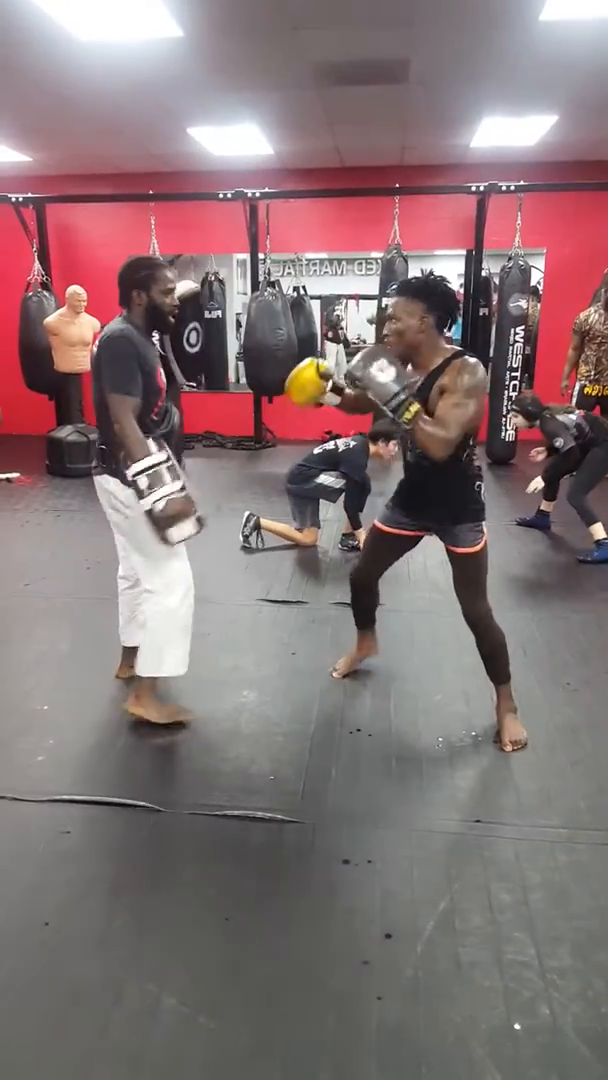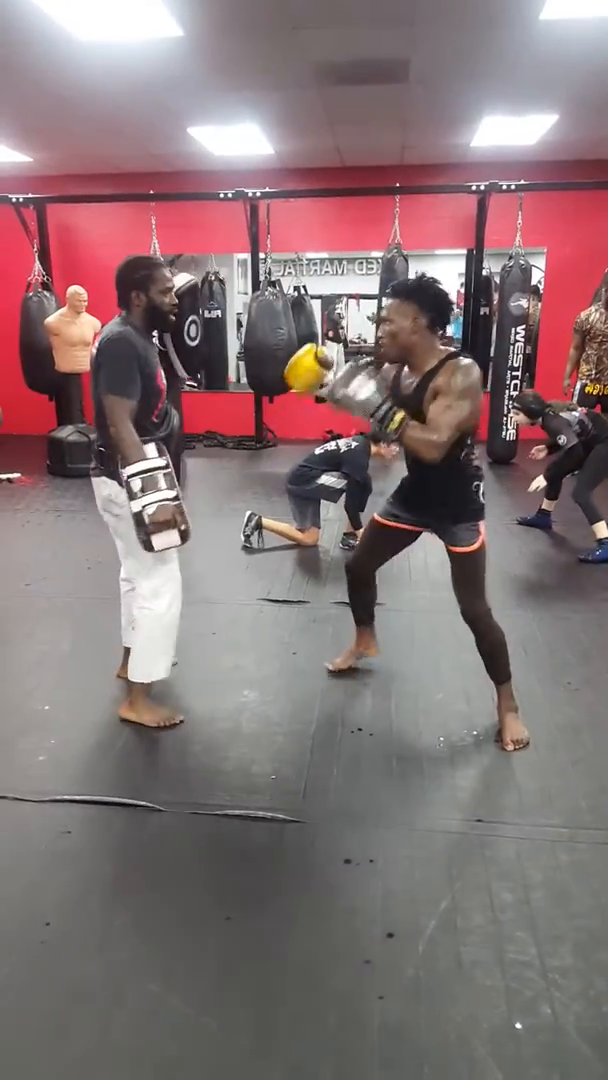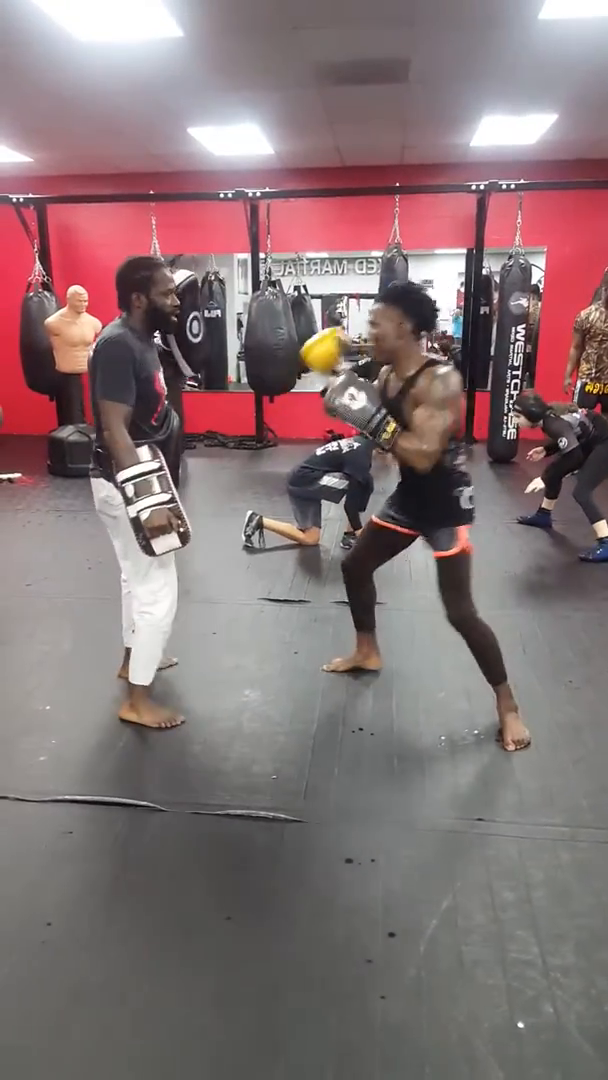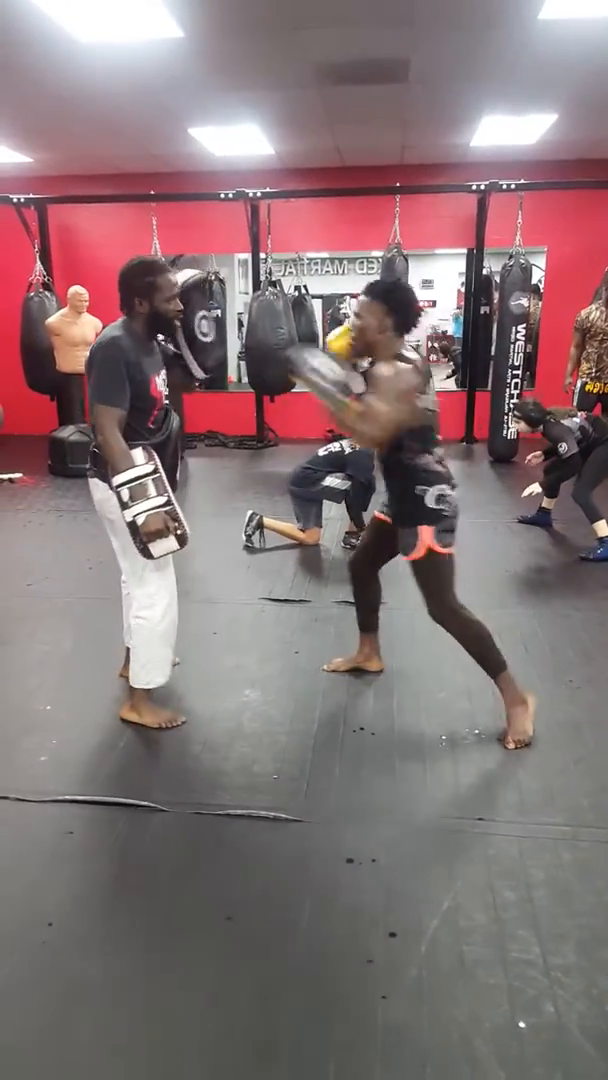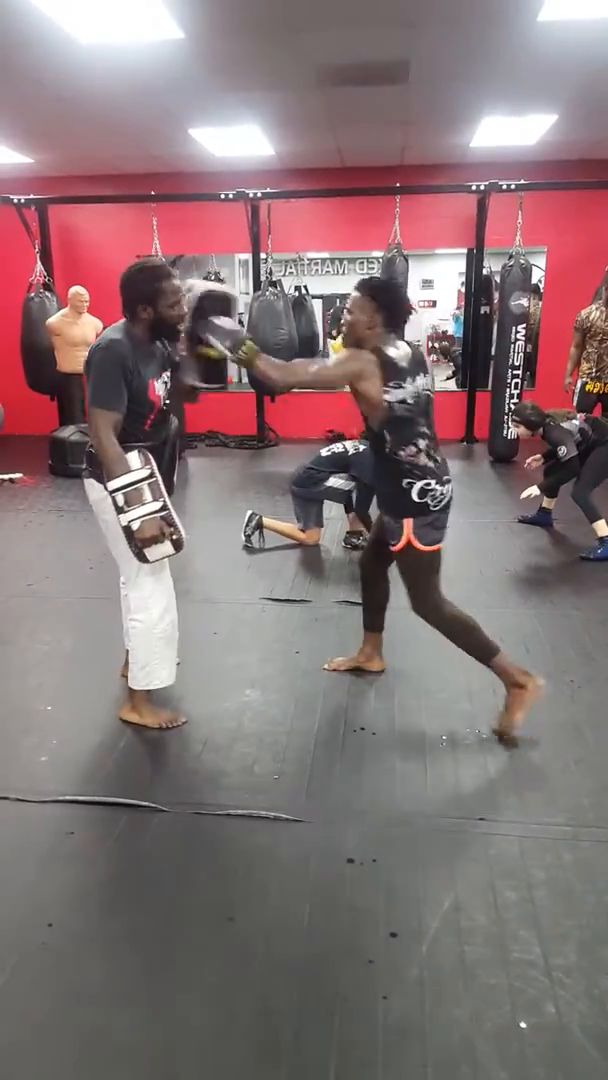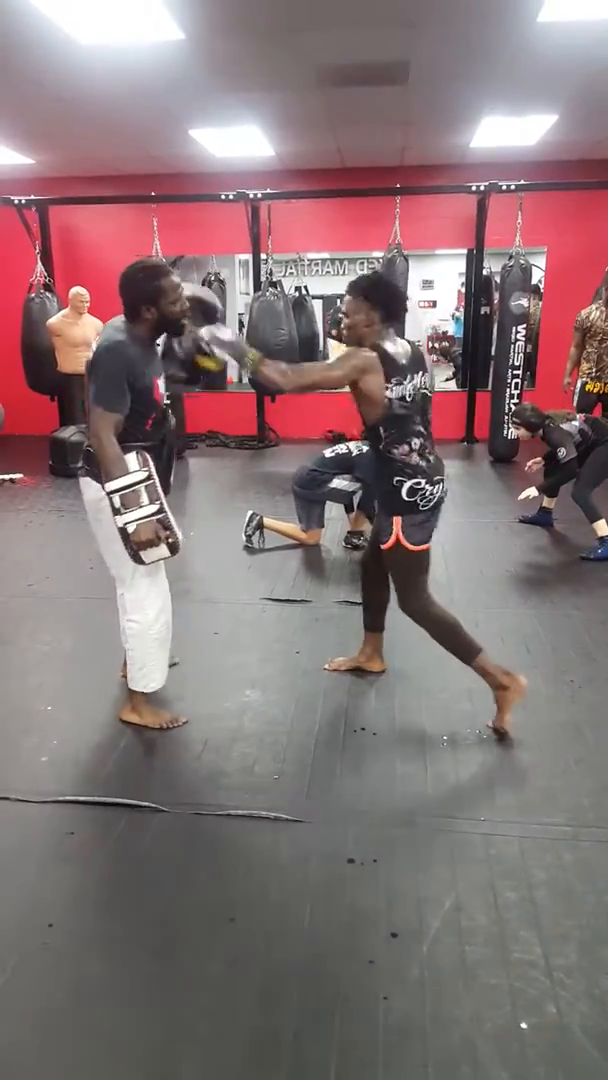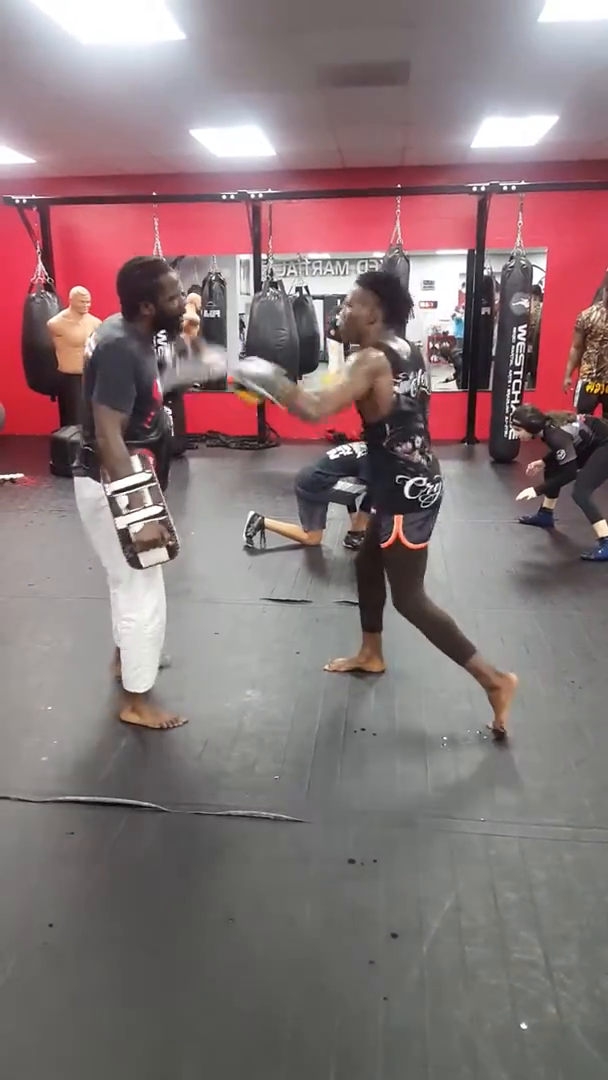
dt=0.1s
person 1, frame 1
left shoulder: (135, 337)
right shoulder: (121, 342)
left elbow: (153, 403)
right elbow: (124, 424)
left hip: (129, 478)
right hip: (130, 481)
left knee: (137, 572)
right knee: (171, 580)
left ankle: (132, 657)
right ankle: (143, 694)
person 1, frame 2
left shoulder: (136, 337)
right shoulder: (121, 343)
left elbow: (154, 401)
right elbow: (120, 427)
left hip: (128, 479)
right hip: (129, 483)
left knee: (138, 574)
right knee: (160, 585)
left ankle: (134, 657)
right ankle: (137, 698)
person 1, frame 3
left shoulder: (140, 337)
right shoulder: (118, 347)
left elbow: (164, 387)
right elbow: (114, 430)
right wrist: (148, 503)
right hip: (126, 485)
left knee: (139, 576)
right knee: (156, 586)
left ankle: (135, 658)
right ankle: (137, 699)
person 1, frame 4
left shoulder: (144, 340)
right shoulder: (115, 349)
right elbow: (108, 433)
left knee: (139, 577)
right knee: (155, 588)
left ankle: (136, 658)
right ankle: (138, 700)
person 1, frame 5
left shoulder: (150, 341)
right shoulder: (113, 352)
left elbow: (182, 390)
right elbow: (103, 436)
left knee: (139, 580)
right knee: (152, 590)
left ankle: (139, 658)
right ankle: (139, 701)
person 1, frame 6
left shoulder: (143, 338)
right shoulder: (117, 352)
left elbow: (157, 396)
right elbow: (102, 437)
right wrist: (134, 513)
left knee: (134, 580)
right knee: (147, 590)
left ankle: (137, 658)
right ankle: (139, 701)
person 1, frame 7
left shoulder: (126, 333)
right shoulder: (119, 350)
right elbow: (108, 436)
right wrist: (139, 513)
left hip: (120, 482)
right hip: (111, 486)
left knee: (128, 578)
right knee: (143, 591)
left ankle: (129, 657)
right ankle: (136, 701)
person 2, frame 1
left shoulder: (467, 372)
right shoulder: (404, 367)
left elbow: (440, 444)
right elbow: (362, 406)
right wrist: (338, 390)
left hip: (459, 505)
right hip: (412, 496)
left knee: (475, 610)
right knee: (364, 574)
left ankle: (506, 704)
right ankle: (365, 643)
person 2, frame 2
left shoulder: (461, 374)
right shoulder: (397, 369)
left elbow: (432, 446)
left hip: (458, 503)
right hip: (413, 493)
left knee: (474, 609)
right knee: (358, 566)
left ankle: (507, 703)
right ankle: (364, 641)
person 2, frame 3
left shoulder: (440, 380)
right shoulder: (393, 374)
left elbow: (424, 455)
right elbow: (374, 415)
left wrist: (371, 418)
right wrist: (345, 396)
left hip: (448, 504)
right hip: (411, 497)
left knee: (459, 611)
right knee: (355, 566)
left ankle: (507, 704)
right ankle: (367, 651)
person 2, frame 4
left shoulder: (397, 374)
right shoulder: (389, 368)
left elbow: (368, 434)
right elbow: (368, 414)
left hip: (425, 500)
right hip: (407, 494)
left knee: (443, 608)
right knee: (362, 564)
left ankle: (514, 697)
right ankle: (369, 652)
person 2, frame 5
left shoulder: (362, 365)
right shoulder: (412, 355)
left elbow: (285, 376)
left wrist: (236, 343)
left hip: (413, 493)
right hip: (423, 482)
left knee: (427, 601)
right knee: (373, 563)
left ankle: (516, 680)
right ankle: (371, 653)
person 2, frame 6
left shoulder: (363, 361)
right shoulder: (412, 352)
left elbow: (287, 380)
left wrist: (237, 349)
left hip: (405, 489)
right hip: (419, 480)
left knee: (414, 600)
right knee: (372, 564)
left ankle: (501, 680)
right ankle: (371, 653)
person 2, frame 7
left shoulder: (372, 360)
right shoulder: (407, 352)
left elbow: (312, 408)
left wrist: (269, 380)
left hip: (405, 489)
right hip: (412, 478)
left knee: (408, 597)
right knee: (369, 565)
left ankle: (492, 679)
right ankle: (370, 654)
